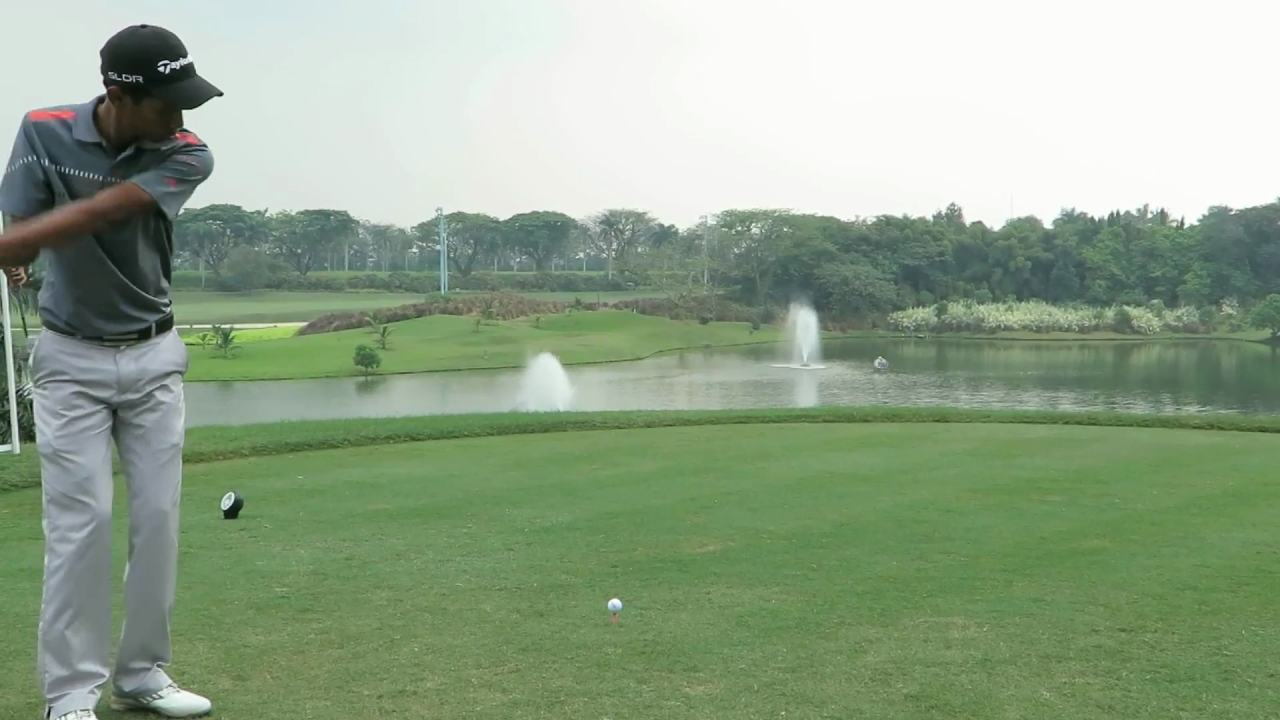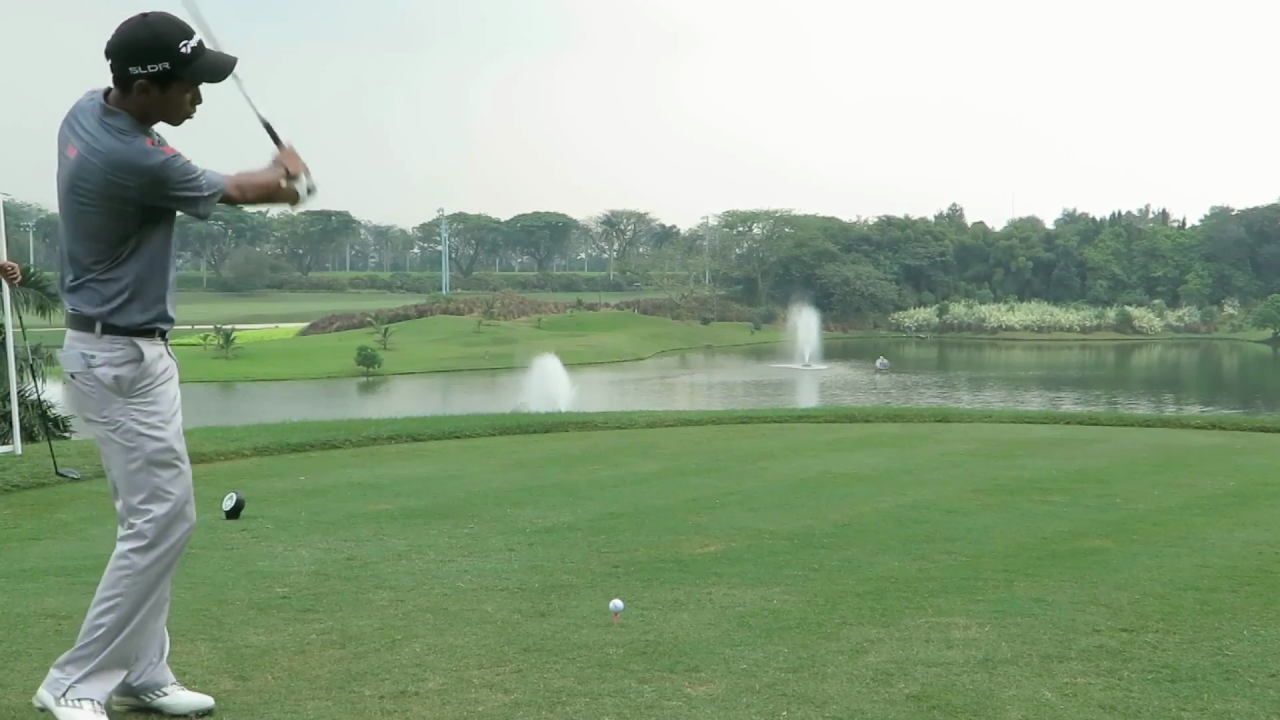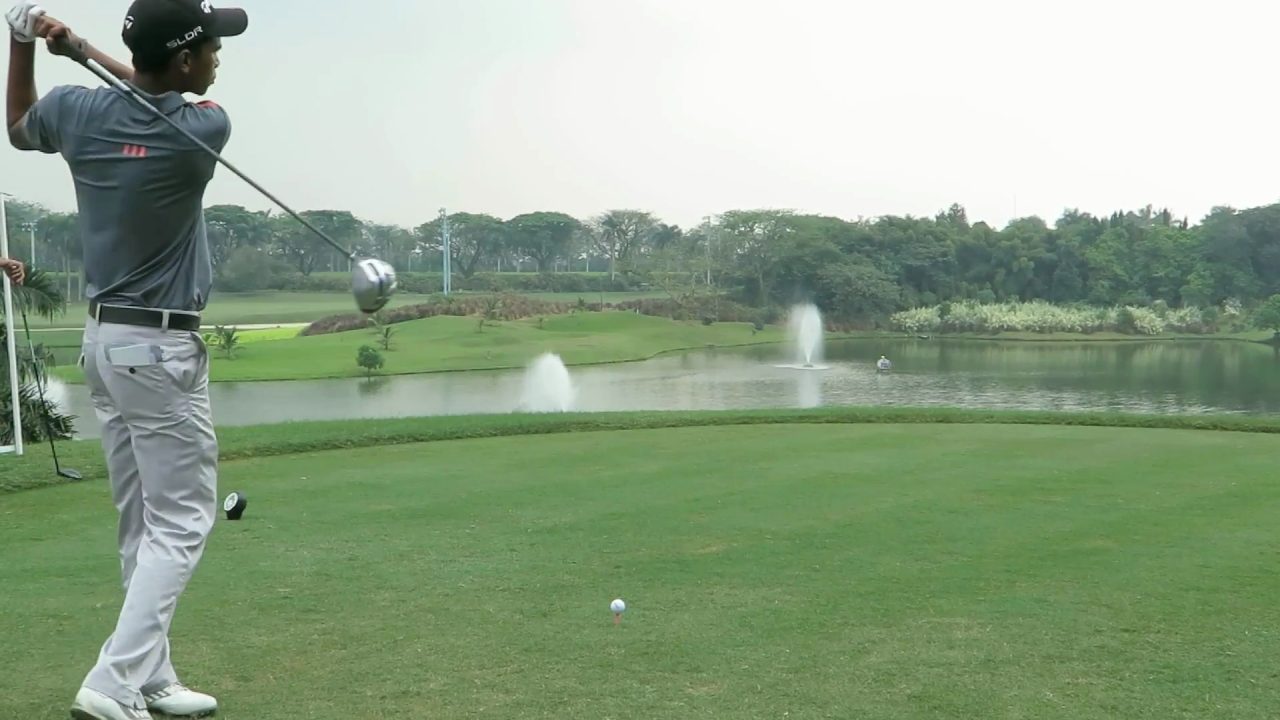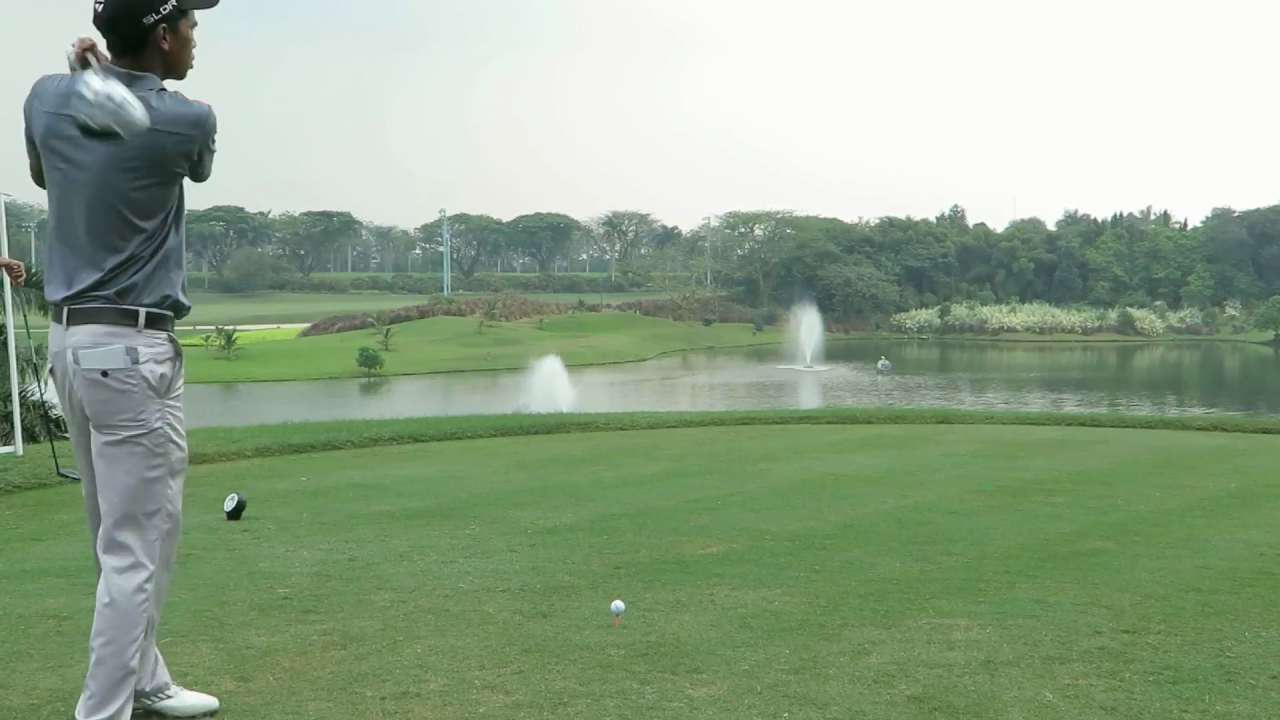
dt=0.4s
person 1, frame 1
left shoulder: (188, 157)
left elbow: (92, 215)
left hip: (153, 355)
right hip: (70, 358)
left knee: (156, 517)
right knee: (82, 523)
person 1, frame 2
left shoulder: (91, 111)
right shoulder: (129, 161)
right elbow: (227, 191)
left wrist: (266, 177)
right wrist: (284, 173)
left hip: (134, 349)
right hip: (119, 359)
left knee: (156, 515)
right knee: (163, 518)
person 1, frame 3
left shoulder: (73, 110)
right shoulder: (207, 128)
left hip: (104, 338)
right hip: (161, 349)
left knee: (143, 521)
right knee: (180, 523)
person 1, frame 4
left shoulder: (49, 98)
right shoulder: (190, 121)
left hip: (69, 339)
right hip: (134, 350)
left knee: (117, 535)
right knee: (138, 547)
